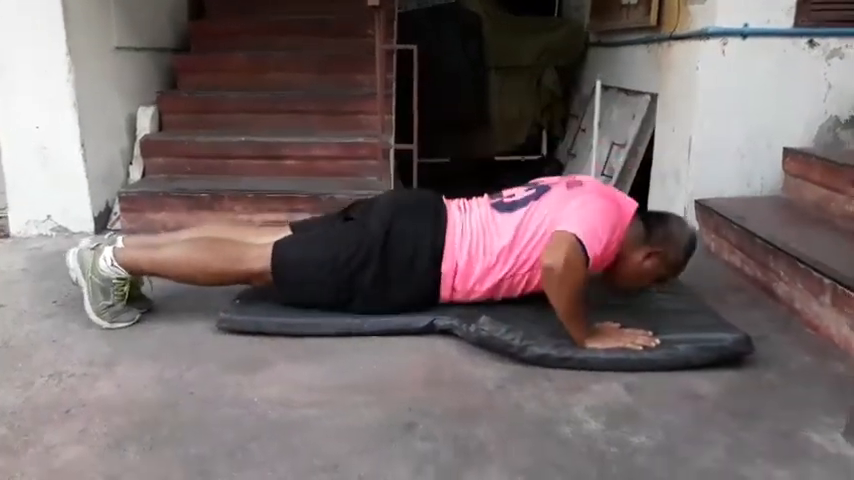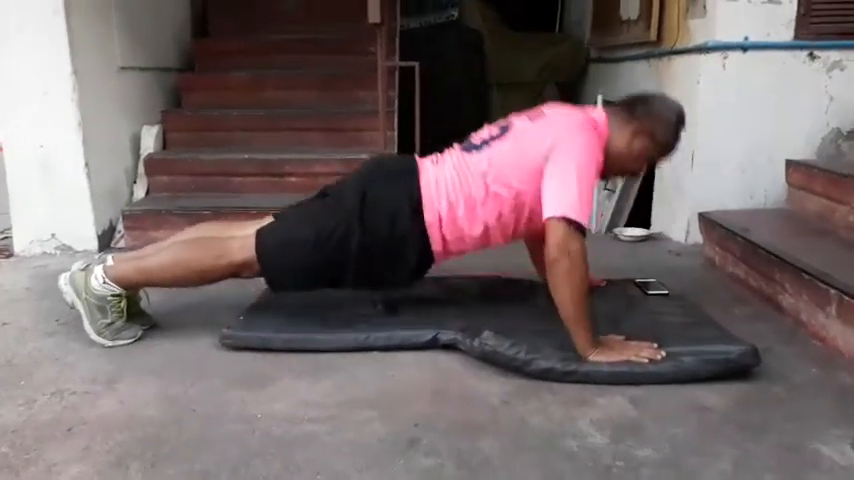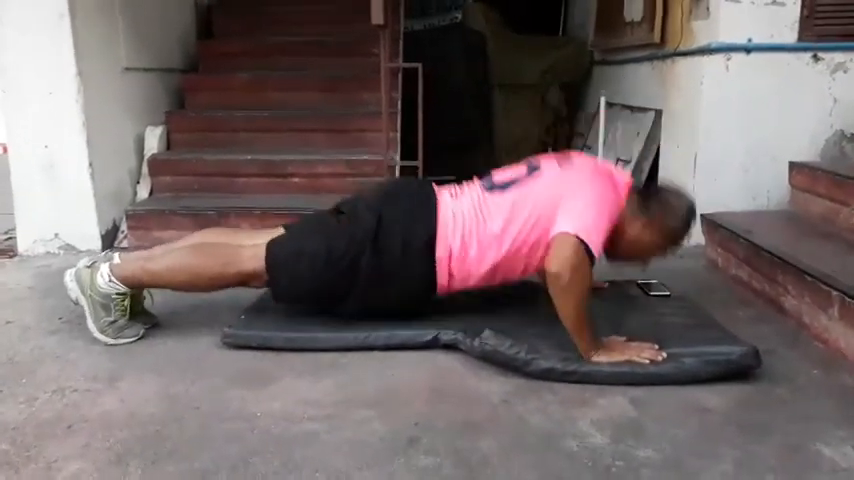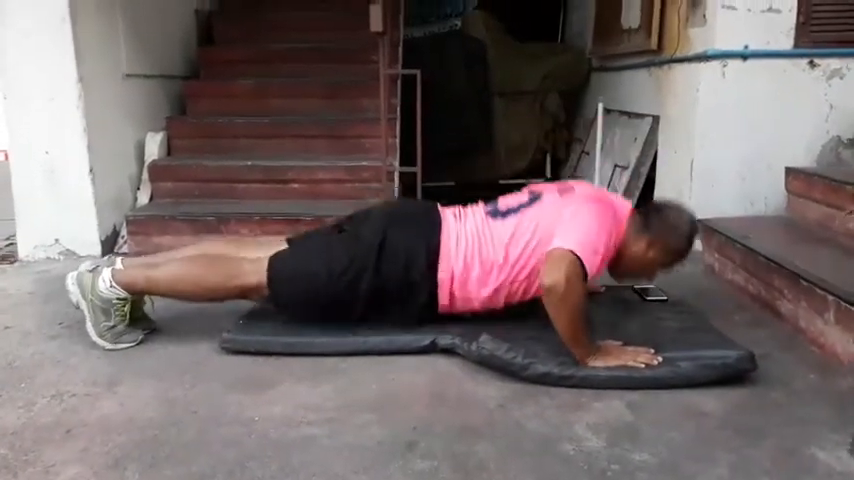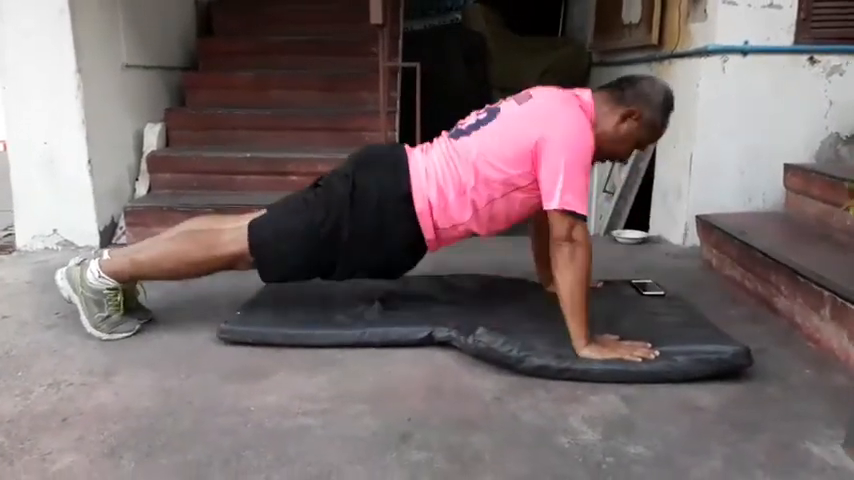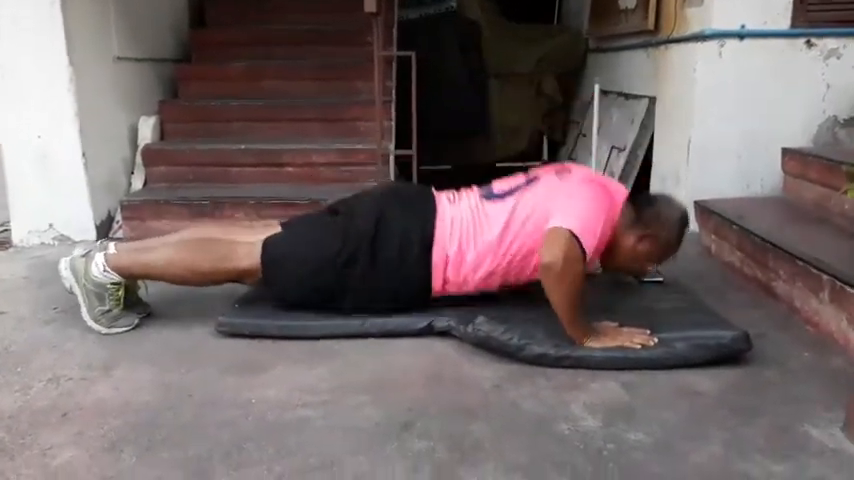
dt=0.4s
person 1, frame 1
left shoulder: (589, 193)
right shoulder: (607, 214)
right elbow: (557, 264)
left wrist: (570, 285)
right wrist: (585, 335)
left hip: (419, 218)
right hip: (413, 257)
left knee: (269, 241)
right knee: (259, 264)
left ankle: (121, 249)
right ankle: (116, 258)
person 1, frame 2
left shoulder: (564, 120)
right shoulder: (583, 141)
left elbow: (536, 222)
right elbow: (564, 247)
left wrist: (556, 286)
right wrist: (589, 347)
left hip: (400, 189)
right hip: (398, 219)
left knee: (255, 237)
right knee: (248, 255)
left ankle: (111, 270)
right ankle: (107, 279)
person 1, frame 3
left shoulder: (583, 173)
right shoulder: (601, 191)
right elbow: (565, 265)
left wrist: (571, 286)
right wrist: (592, 346)
left hip: (414, 211)
right hip: (408, 248)
left knee: (265, 246)
right knee: (256, 264)
left ankle: (122, 263)
right ankle: (112, 274)
person 1, frame 4
left shoulder: (585, 199)
right shoulder: (600, 220)
right elbow: (555, 283)
left wrist: (570, 294)
right wrist: (588, 352)
left hip: (416, 230)
right hip: (410, 264)
left knee: (265, 257)
right knee: (257, 279)
left ankle: (125, 269)
right ankle: (114, 281)
person 1, frame 5
left shoulder: (557, 108)
right shoulder: (573, 124)
left elbow: (536, 206)
right elbow: (569, 237)
left wrist: (549, 279)
right wrist: (586, 343)
left hip: (393, 181)
right hip: (390, 206)
left knee: (247, 232)
right knee: (242, 247)
left ankle: (109, 263)
right ankle: (102, 272)
person 1, frame 6
left shoulder: (581, 183)
right shoulder: (598, 204)
right elbow: (556, 256)
left wrist: (566, 278)
right wrist: (583, 333)
left hip: (410, 214)
right hip: (406, 251)
left knee: (262, 240)
right knee: (252, 261)
left ankle: (115, 253)
right ankle: (107, 264)
